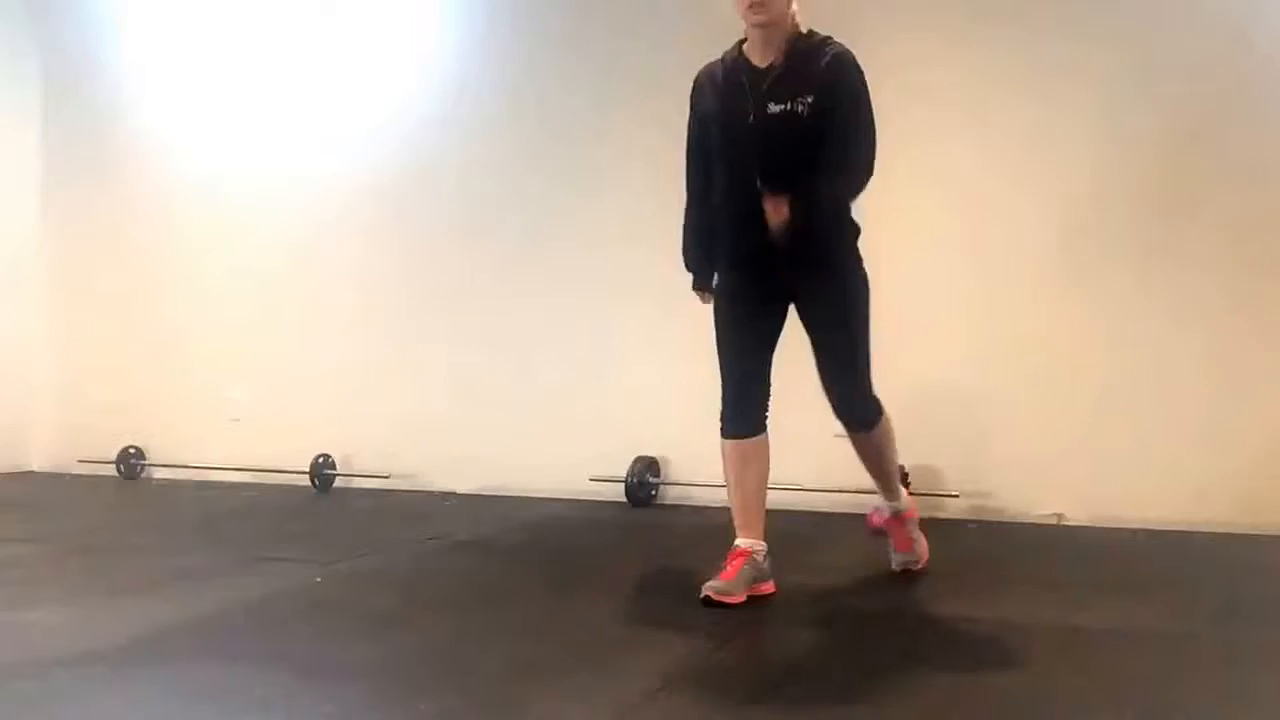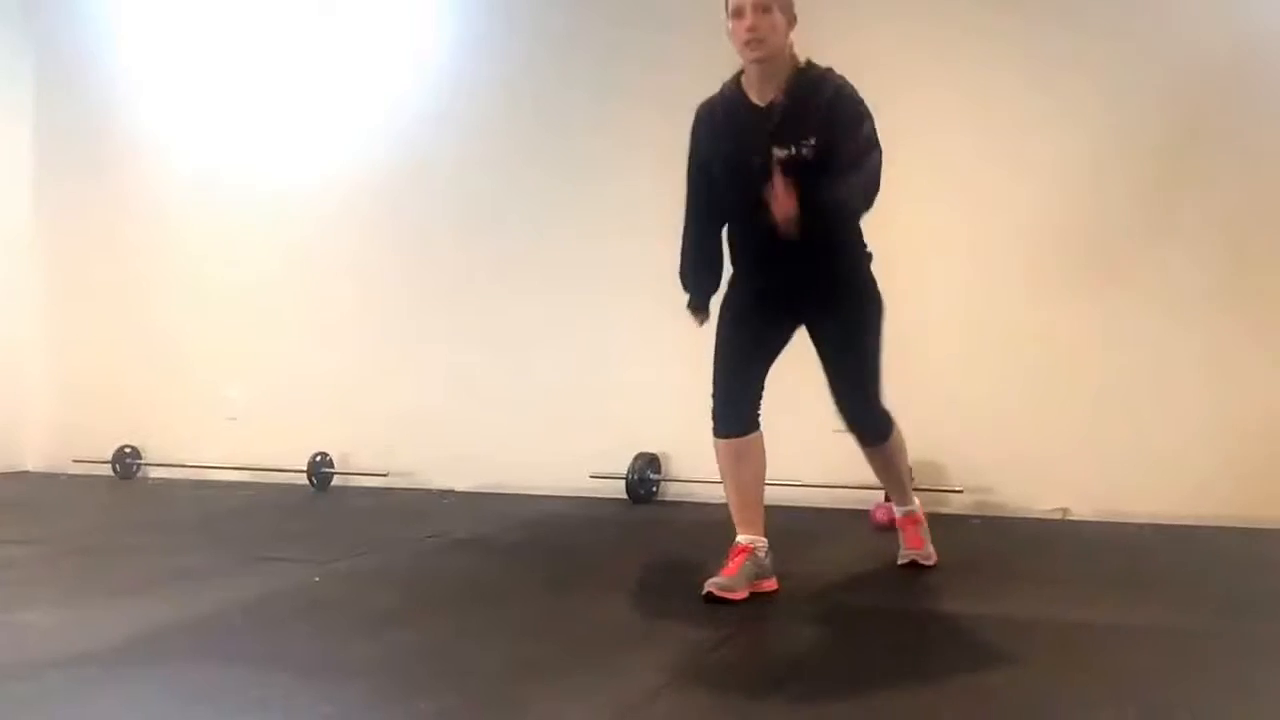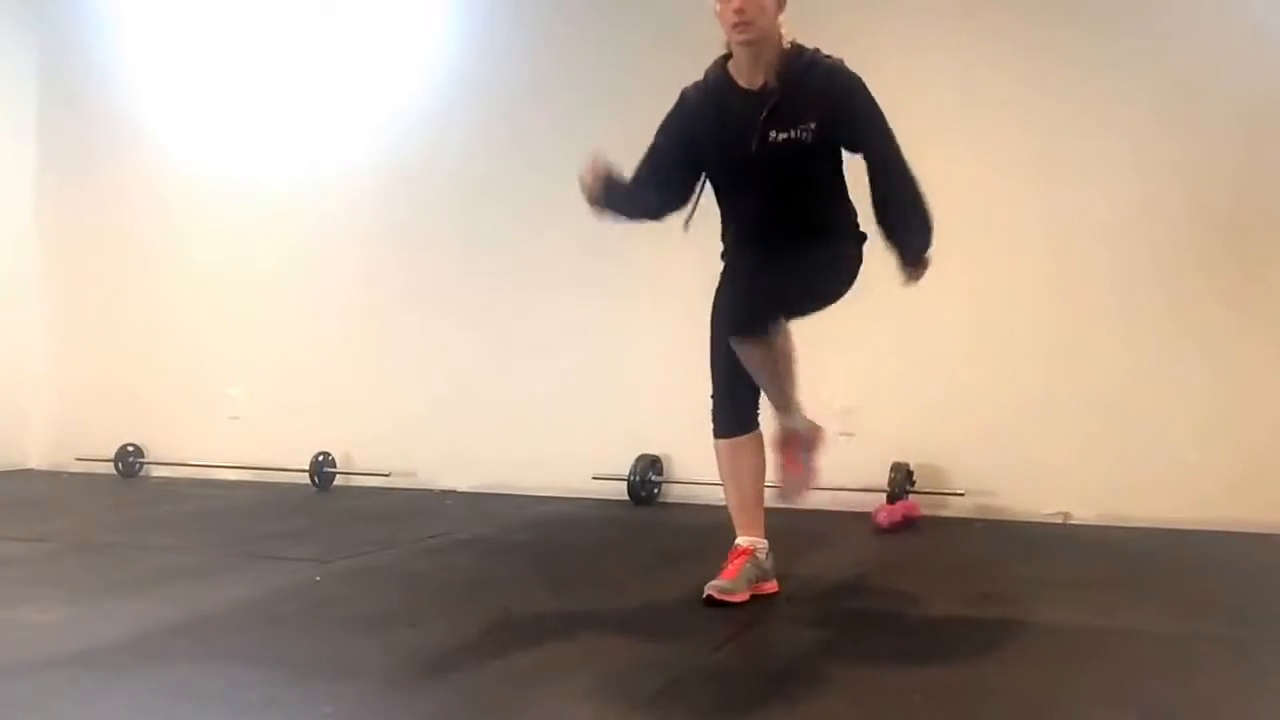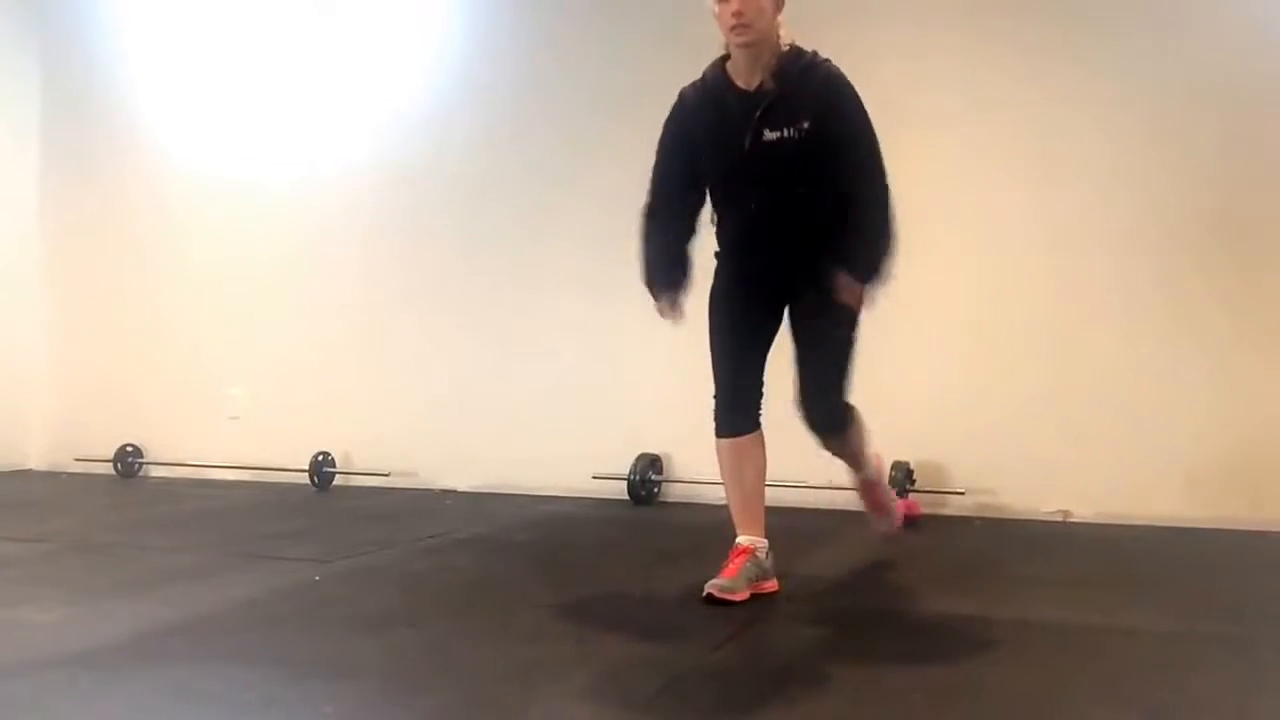
dt=0.3s
person 1, frame 1
left shoulder: (831, 67)
right shoulder: (712, 84)
left elbow: (854, 165)
right elbow: (701, 185)
left wrist: (800, 209)
right wrist: (700, 266)
left hip: (824, 262)
right hip: (743, 268)
left knee: (850, 394)
right knee: (740, 402)
left ankle: (897, 508)
right ankle: (750, 555)
person 1, frame 2
left shoulder: (831, 99)
right shoulder: (714, 116)
left elbow: (863, 182)
right elbow: (704, 210)
left wrist: (807, 207)
right wrist: (698, 286)
left hip: (833, 281)
right hip: (756, 285)
left knee: (861, 412)
right knee: (731, 404)
left ankle: (906, 518)
right ankle: (751, 552)
person 1, frame 3
left shoulder: (825, 82)
right shoulder: (700, 104)
left elbow: (884, 161)
right elbow: (658, 190)
left wrist: (913, 240)
right wrist: (608, 191)
left hip: (824, 250)
right hip: (748, 260)
left knee: (749, 313)
right knee: (731, 401)
left ankle: (796, 428)
right ankle: (751, 554)
person 1, frame 4
left shoulder: (820, 84)
right shoulder: (697, 103)
left elbow: (865, 180)
right elbow: (672, 198)
left wrist: (863, 265)
right wrist: (665, 277)
left hip: (822, 267)
right hip: (742, 271)
left knee: (821, 404)
right knee: (733, 403)
left ankle: (871, 479)
right ankle: (752, 554)
